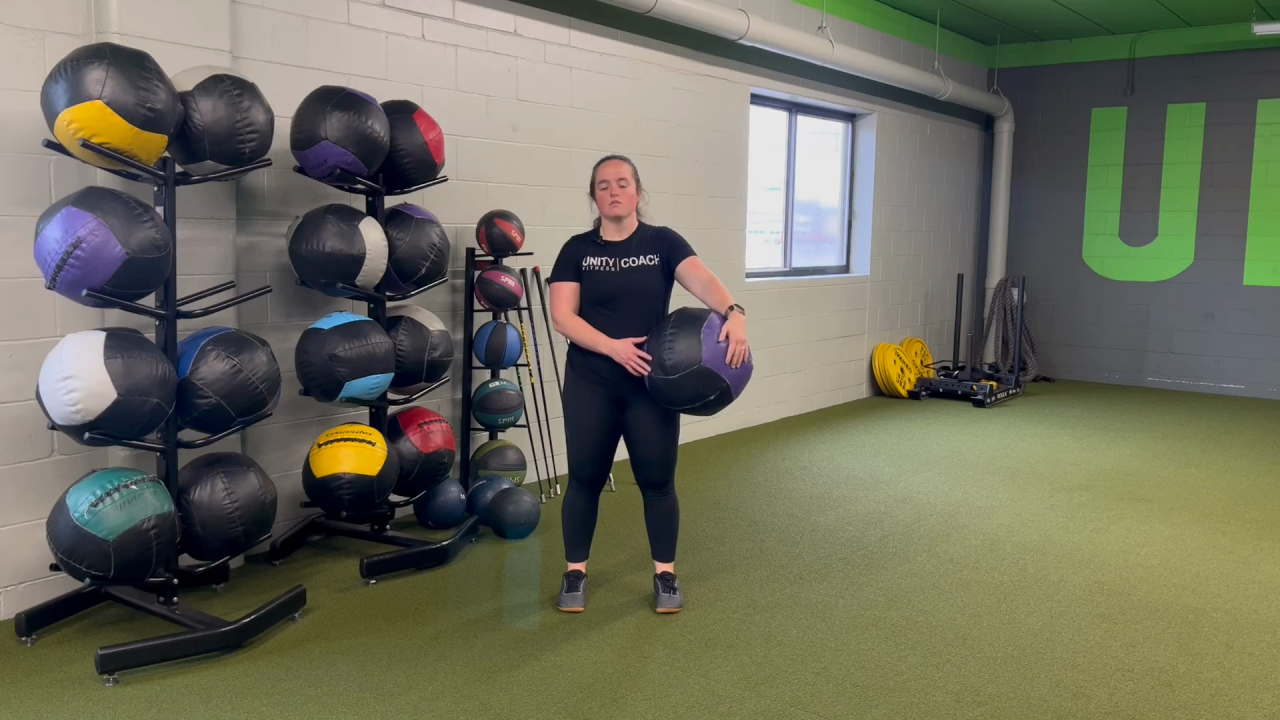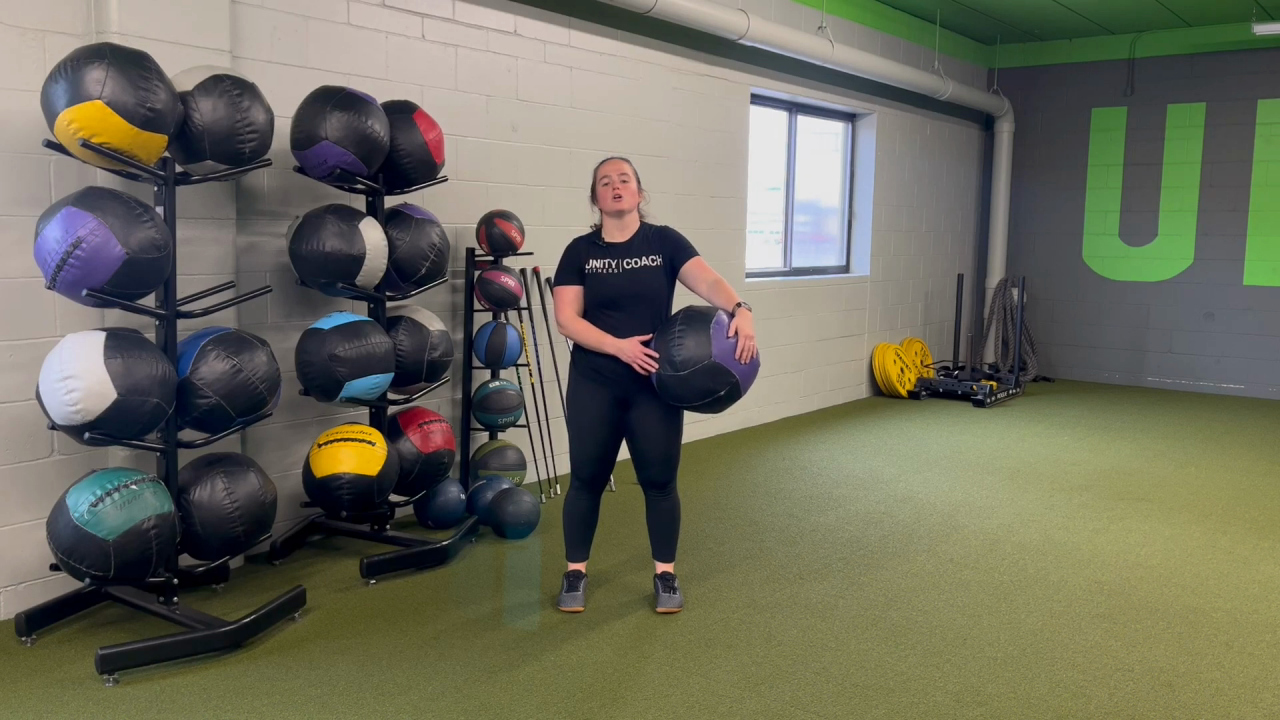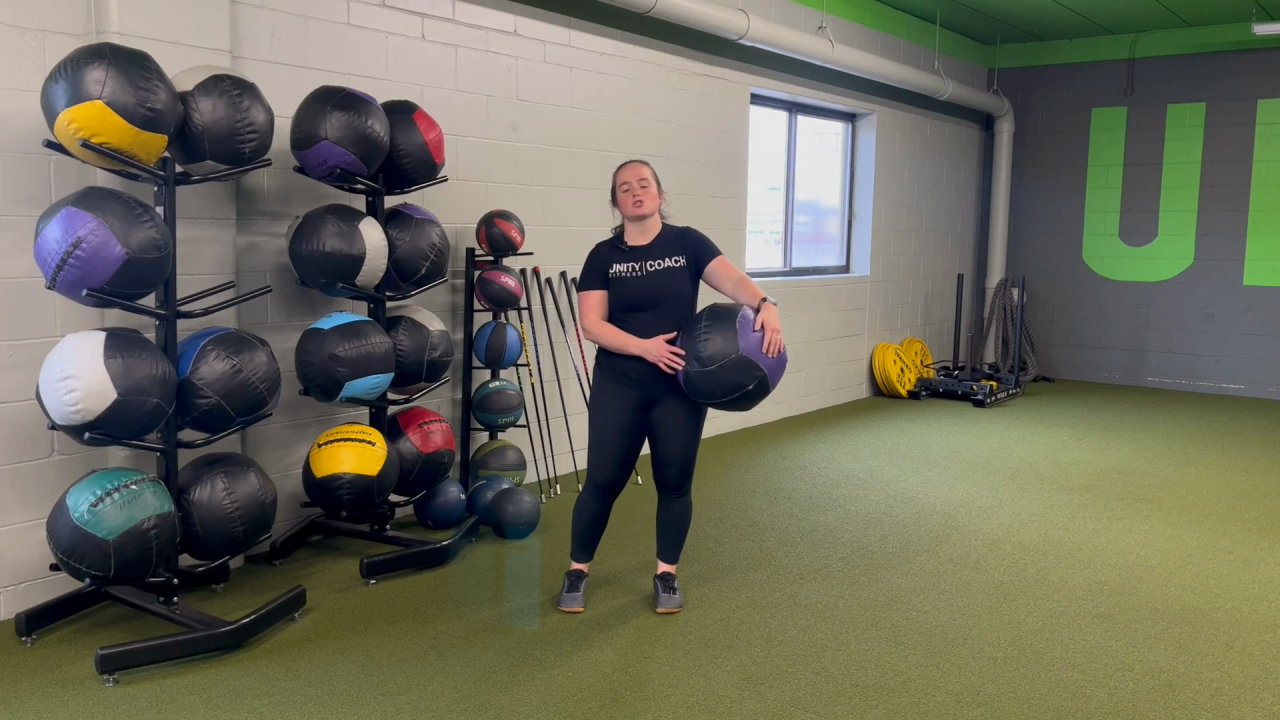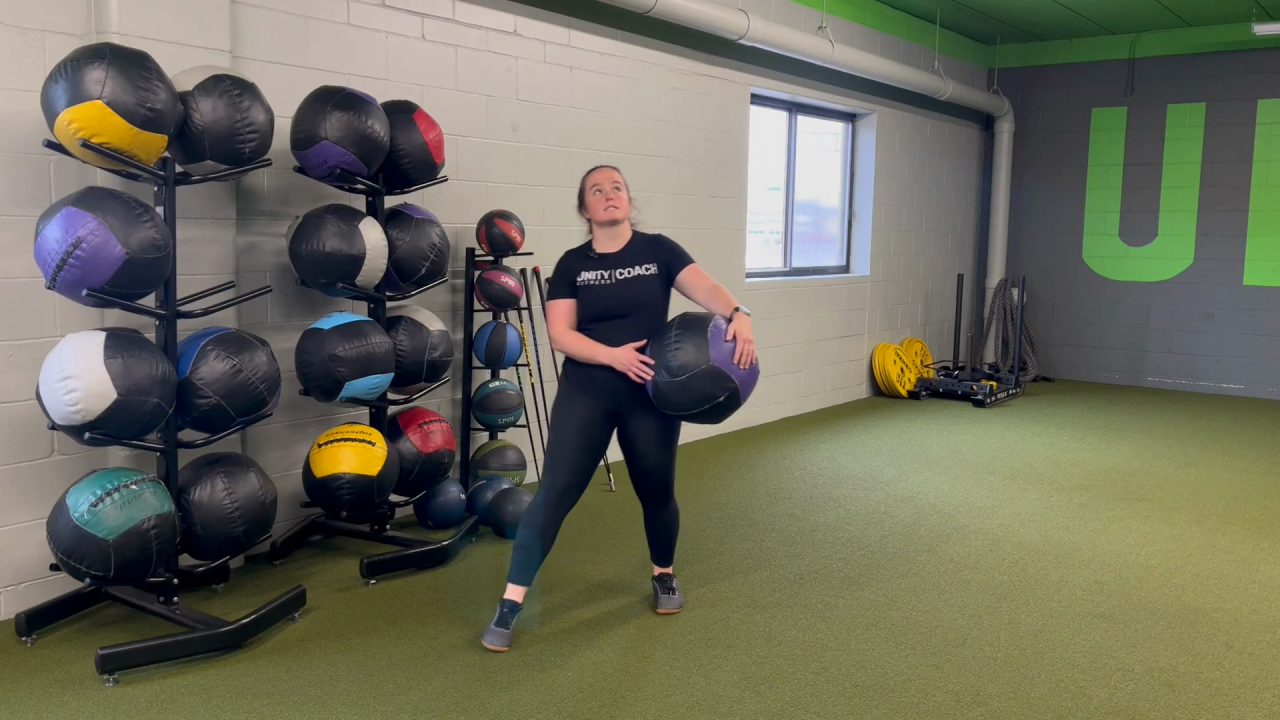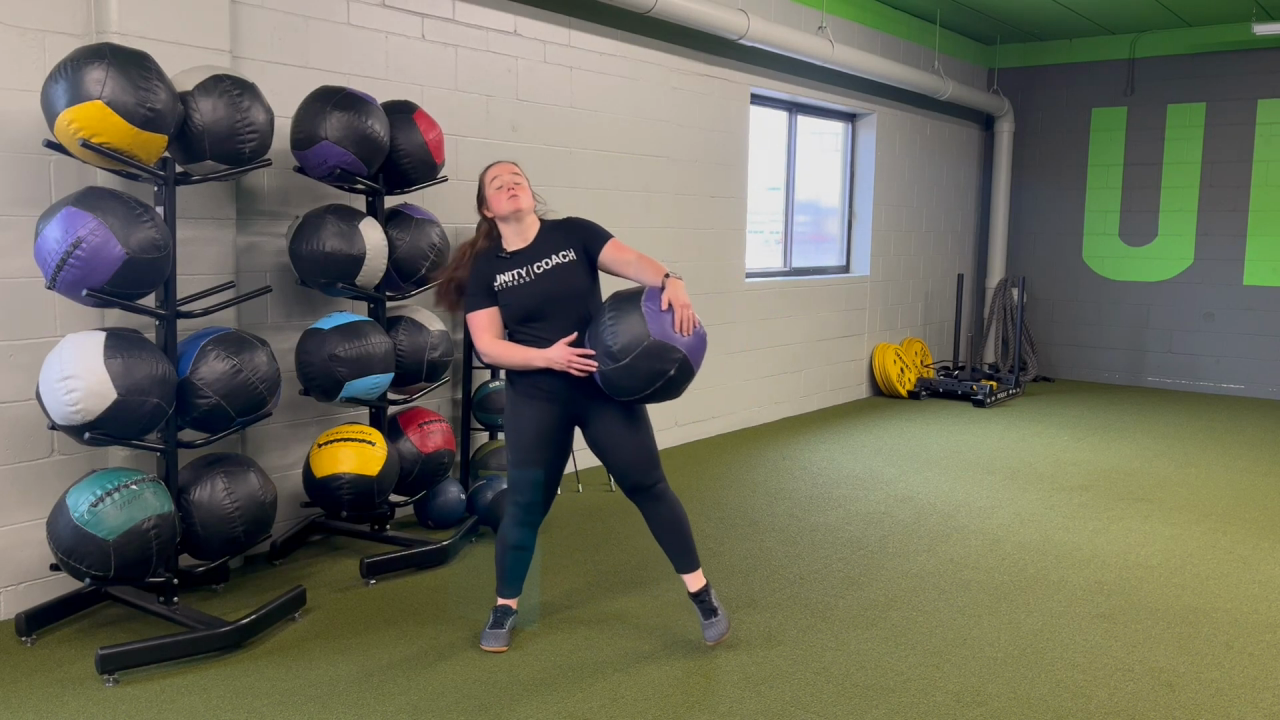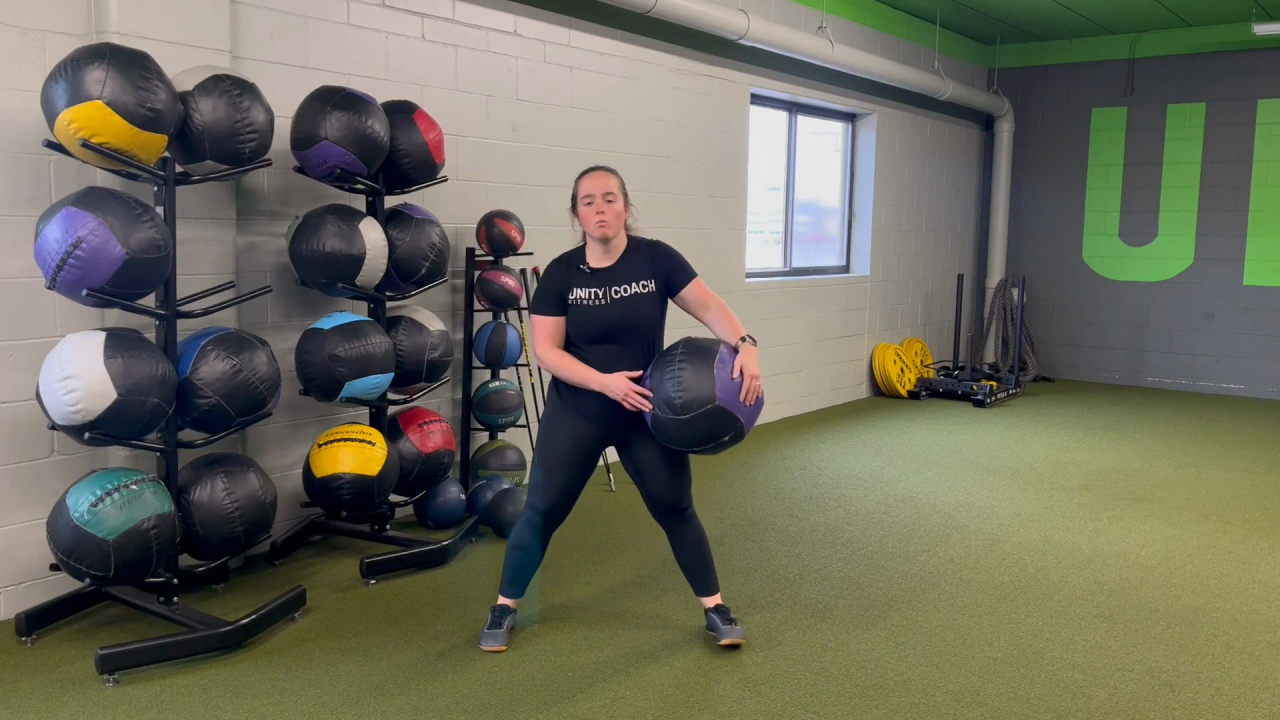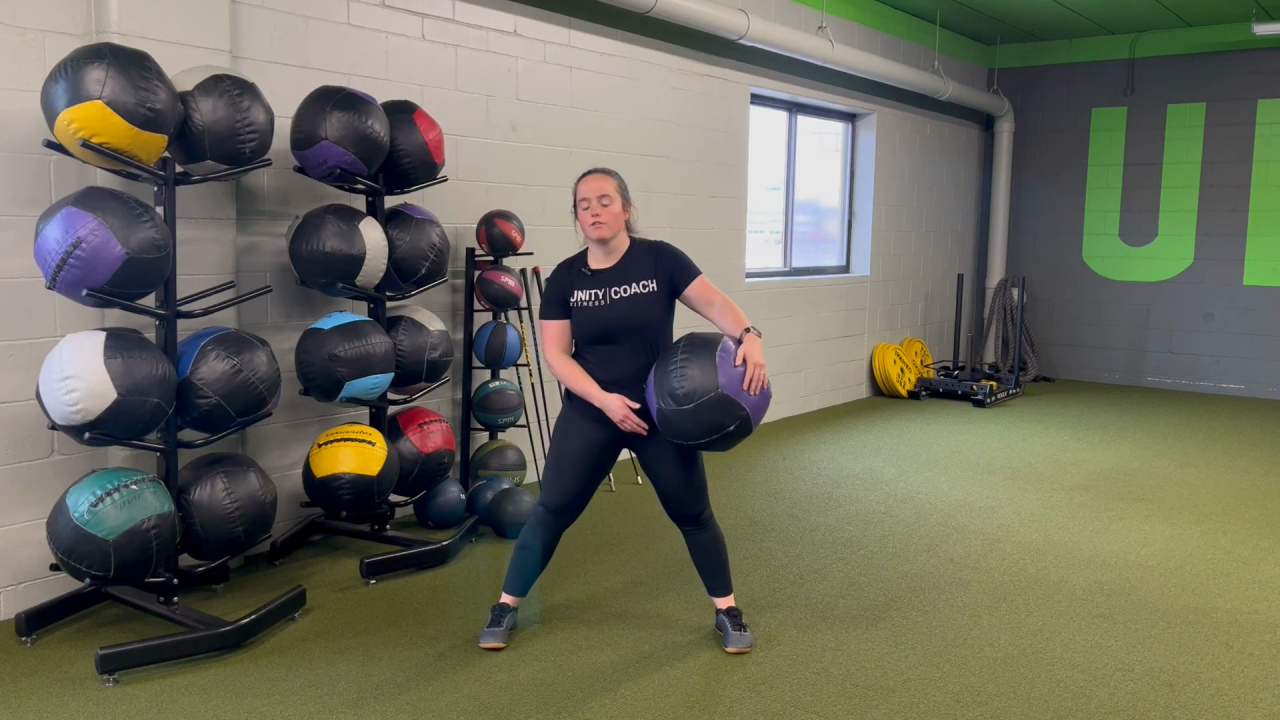
dt=0.7s
person 1, frame 1
left shoulder: (663, 242)
right shoulder: (578, 250)
left elbow: (702, 280)
right elbow: (562, 316)
left wrist: (733, 313)
right wrist: (612, 346)
left hip: (653, 385)
right hip: (590, 385)
left knee: (658, 480)
right knee: (585, 479)
left ankle: (665, 574)
right ankle: (575, 571)
person 1, frame 2
left shoulder: (664, 241)
right shoulder: (580, 251)
left elbow: (707, 281)
right elbow: (567, 319)
left wrist: (739, 311)
right wrist: (619, 346)
left hip: (656, 384)
right hip: (593, 385)
left knee: (660, 480)
right knee: (587, 479)
left ankle: (665, 574)
right ankle: (575, 572)
person 1, frame 3
left shoulder: (687, 243)
right shoulder: (603, 256)
left elbow: (731, 279)
right elbow: (592, 324)
left wrist: (765, 305)
right wrist: (644, 347)
left hip: (680, 386)
right hip: (618, 387)
left knee: (674, 482)
right knee: (603, 481)
left ankle: (666, 574)
right ankle: (577, 570)
person 1, frame 4
left shoulder: (657, 250)
right shoulder: (572, 265)
left elbow: (703, 286)
right elbow: (561, 333)
left wrist: (738, 315)
right wrist: (613, 355)
left hip: (650, 395)
right hip: (584, 395)
left knee: (657, 491)
right knee: (554, 493)
left ankle: (663, 574)
right ankle: (511, 601)
person 1, frame 5
left shoulder: (573, 233)
right shoulder: (485, 270)
left elbow: (629, 261)
right elbow: (488, 345)
left wrist: (669, 282)
right wrist: (548, 356)
left hip: (605, 387)
right hip: (535, 400)
left knee: (647, 485)
right knee: (525, 504)
left ankle: (701, 591)
right ankle: (505, 607)
person 1, frame 6
left shoulder: (656, 258)
right shoulder: (560, 273)
left elbow: (707, 306)
right elbow: (545, 349)
left wrist: (745, 345)
right wrist: (605, 382)
left hip: (648, 411)
right hip: (575, 412)
left knee: (675, 508)
right knee: (543, 509)
left ankle: (714, 608)
right ankle: (505, 607)
person 1, frame 7
left shoulder: (659, 258)
right shoulder: (565, 277)
left elbow: (713, 303)
right elbow: (556, 354)
left wrist: (749, 337)
right wrist: (604, 400)
right hip: (589, 415)
left knee: (692, 512)
right knee: (553, 509)
left ankle: (727, 609)
right ankle: (507, 605)
